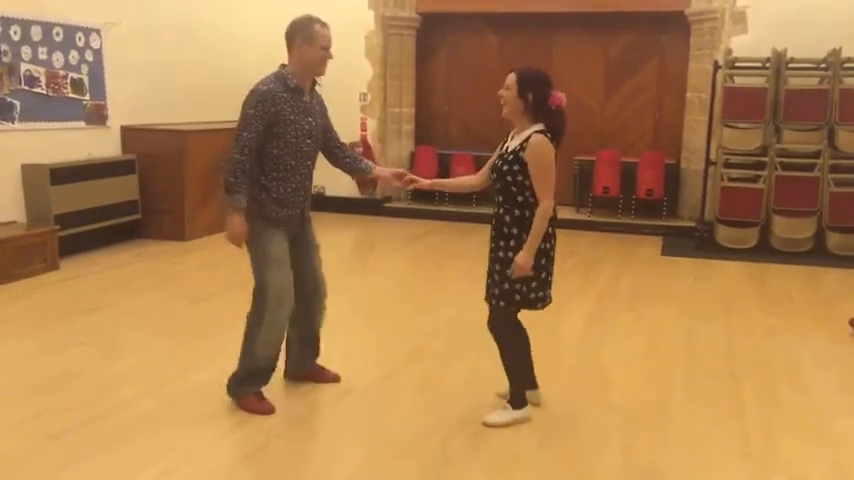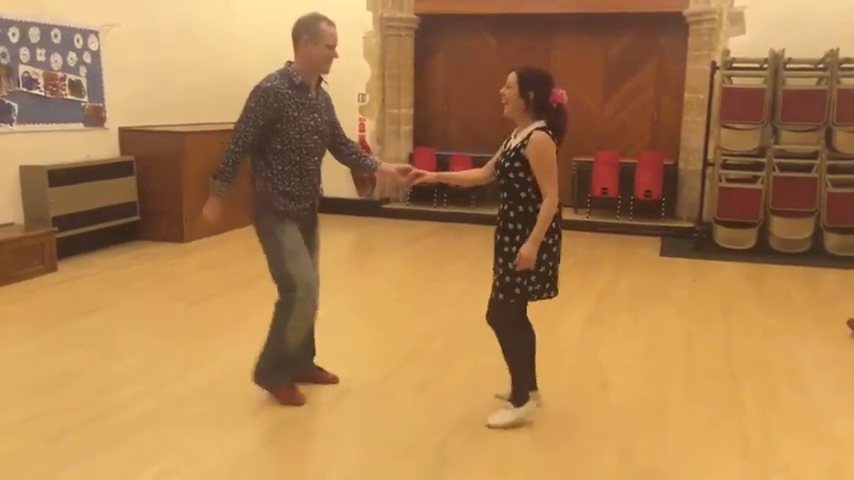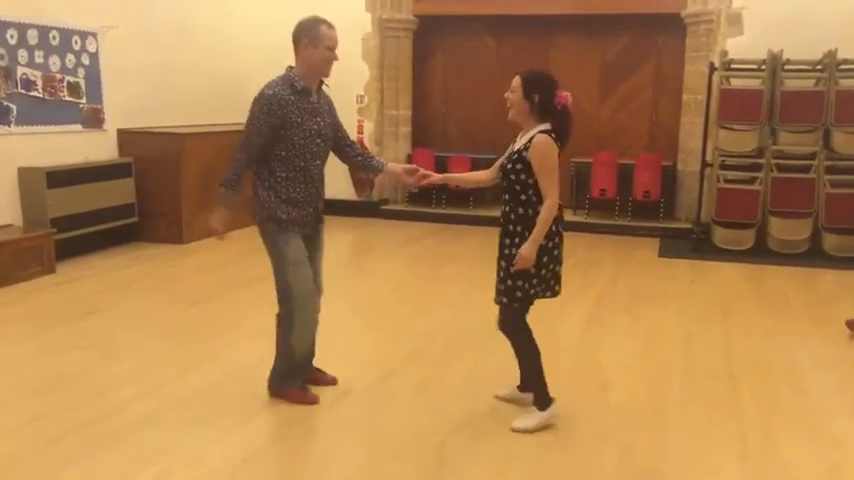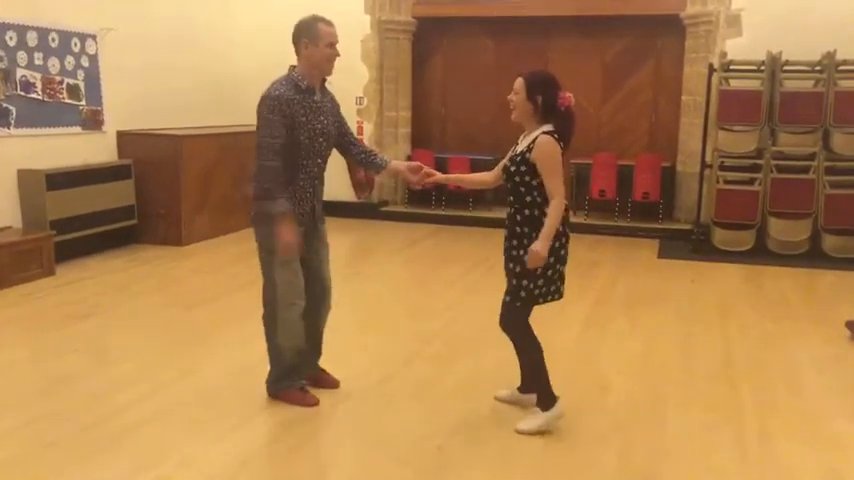
dt=0.2s
person 1, frame 1
left shoulder: (315, 101)
right shoulder: (267, 94)
left elbow: (335, 150)
right elbow: (241, 156)
left wrist: (378, 172)
right wrist: (237, 212)
left hip: (299, 215)
right hip: (267, 216)
left knee: (312, 291)
right knee: (276, 298)
left ankle: (302, 363)
right ankle: (246, 384)
person 1, frame 2
left shoulder: (322, 98)
right shoulder: (271, 91)
left elbow: (341, 146)
right elbow: (239, 145)
left wrist: (383, 168)
right wrist: (218, 196)
left hip: (307, 210)
right hip: (276, 210)
left knee: (308, 290)
right knee: (299, 288)
left ankle: (299, 364)
right ankle: (273, 372)
person 1, frame 3
left shoulder: (323, 101)
right shoulder: (274, 97)
left elbow: (345, 148)
right elbow: (246, 154)
left wrist: (390, 168)
right wrist: (224, 205)
left hip: (311, 214)
right hip: (280, 216)
left knee: (309, 295)
right knee: (299, 298)
left ankle: (301, 365)
right ankle: (285, 379)
person 1, frame 4
left shoulder: (326, 99)
right shoulder: (279, 97)
left elbow: (350, 146)
right elbow: (270, 163)
left wrist: (395, 166)
right wrist: (281, 220)
left hip: (311, 213)
right hip: (279, 215)
left knee: (320, 292)
right knee: (287, 299)
left ankle: (307, 364)
right ankle: (284, 380)
person 2, frame 1
left shoulder: (538, 142)
right shoulder: (513, 138)
left elbow: (545, 203)
right elbow: (480, 180)
left wrist: (529, 252)
right wrist: (430, 184)
left hip: (525, 241)
right hip: (506, 237)
left knee: (501, 320)
right knee: (504, 316)
left ankle: (519, 403)
right ankle: (527, 386)
person 2, frame 2
left shoulder: (539, 139)
right shoulder: (517, 135)
left elbow: (550, 198)
right elbow: (485, 174)
left wrist: (533, 244)
right wrist: (435, 177)
left hip: (530, 237)
right hip: (512, 233)
left knee: (499, 315)
right knee: (513, 314)
left ankle: (520, 400)
right ankle: (527, 387)
person 2, frame 3
left shoulder: (542, 141)
right shoulder: (523, 138)
left elbow: (551, 201)
right elbow: (491, 176)
left wrist: (533, 244)
right wrist: (443, 178)
left hip: (532, 239)
right hip: (516, 236)
left knee: (510, 321)
right knee: (514, 317)
left ankle: (544, 403)
right ankle: (527, 388)
person 2, frame 4
left shoulder: (545, 142)
right shoulder: (526, 139)
left elbow: (557, 201)
right elbow: (494, 178)
left wrist: (544, 242)
right wrist: (445, 178)
left hip: (537, 242)
right hip: (521, 237)
left knee: (512, 319)
right knee: (517, 318)
left ankle: (548, 403)
right ankle: (529, 388)
